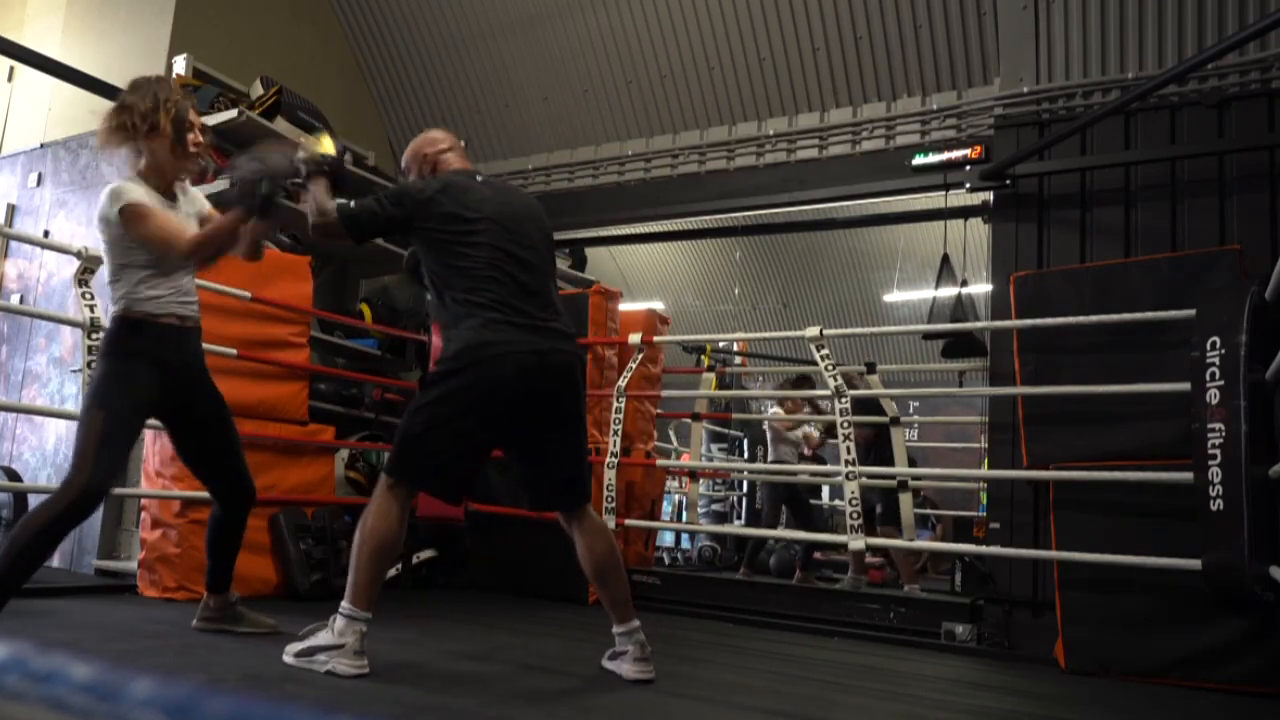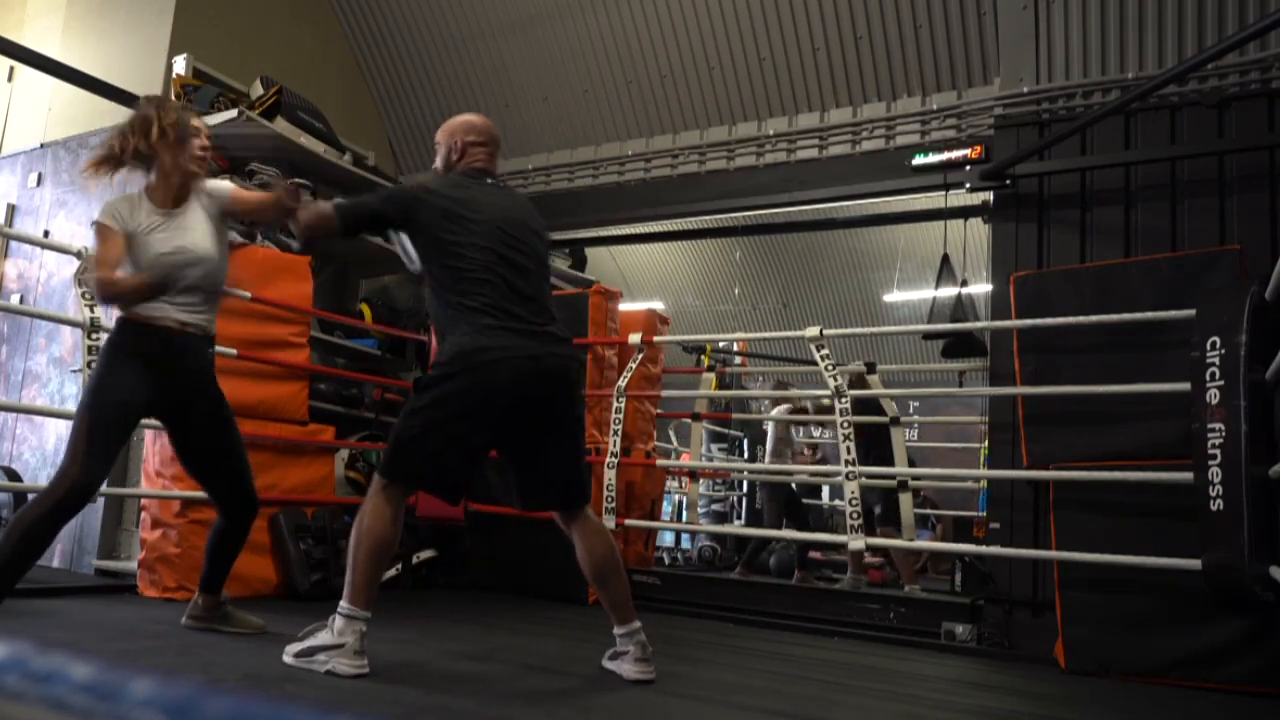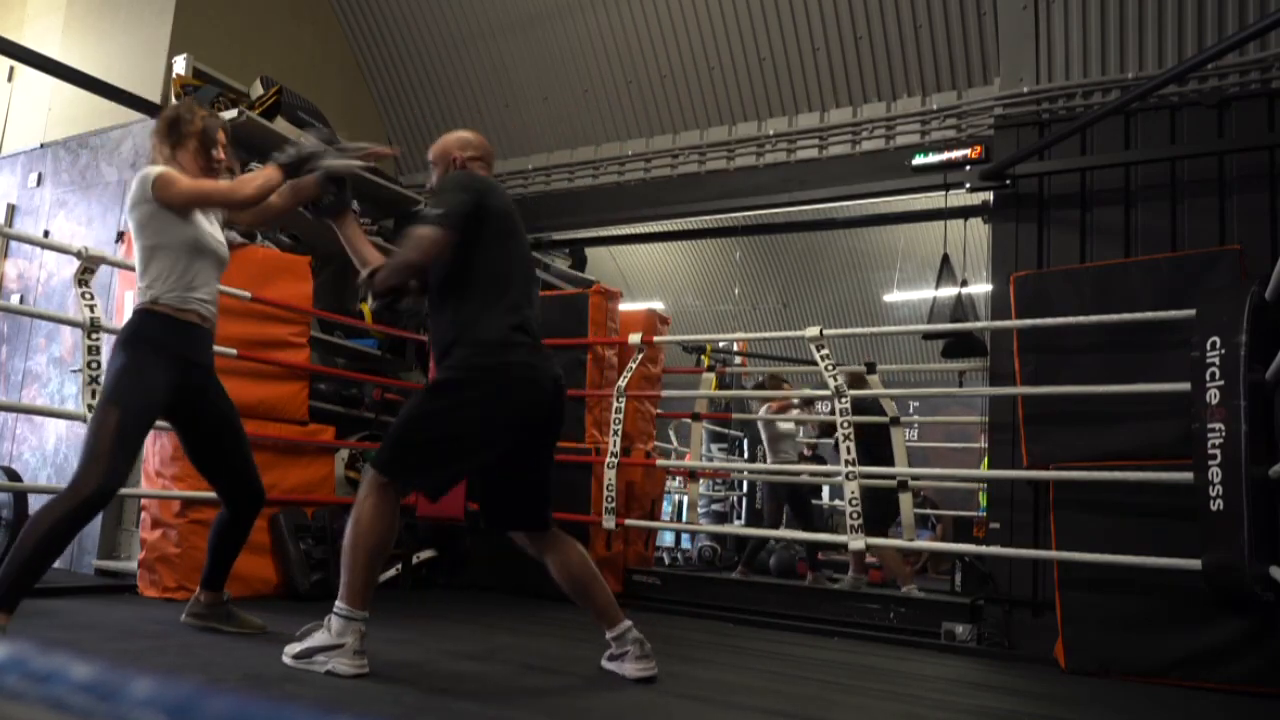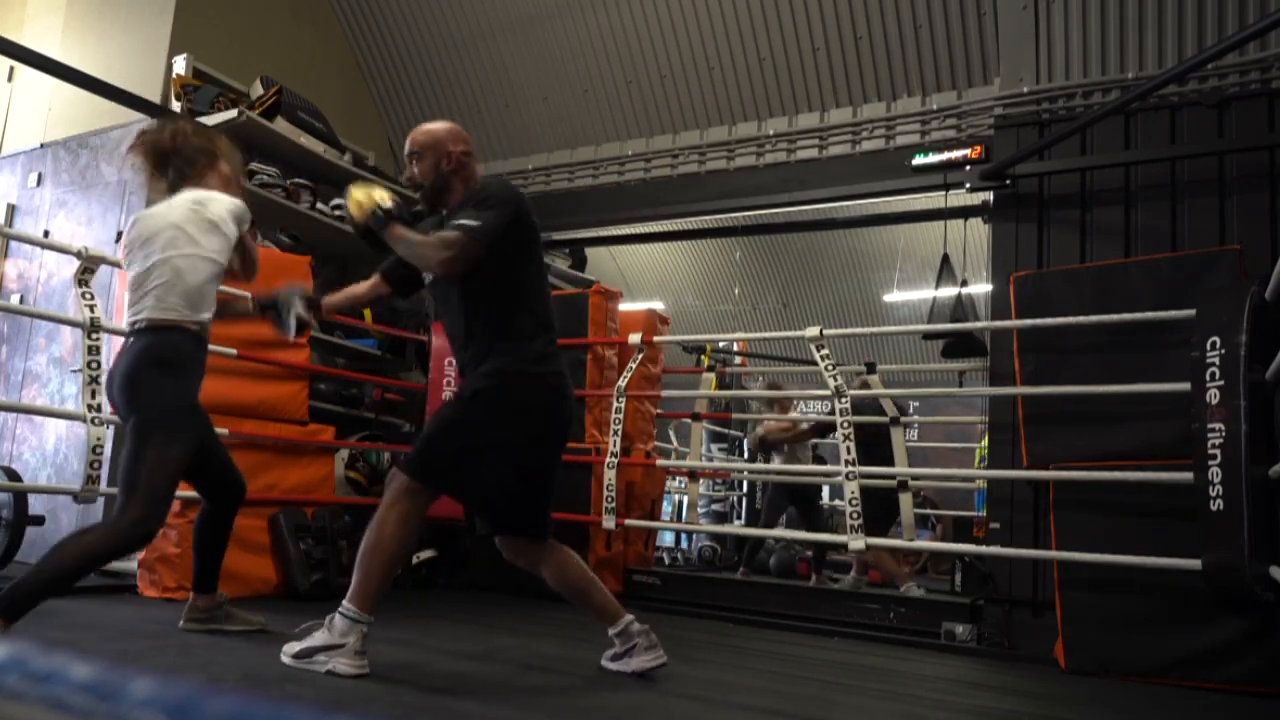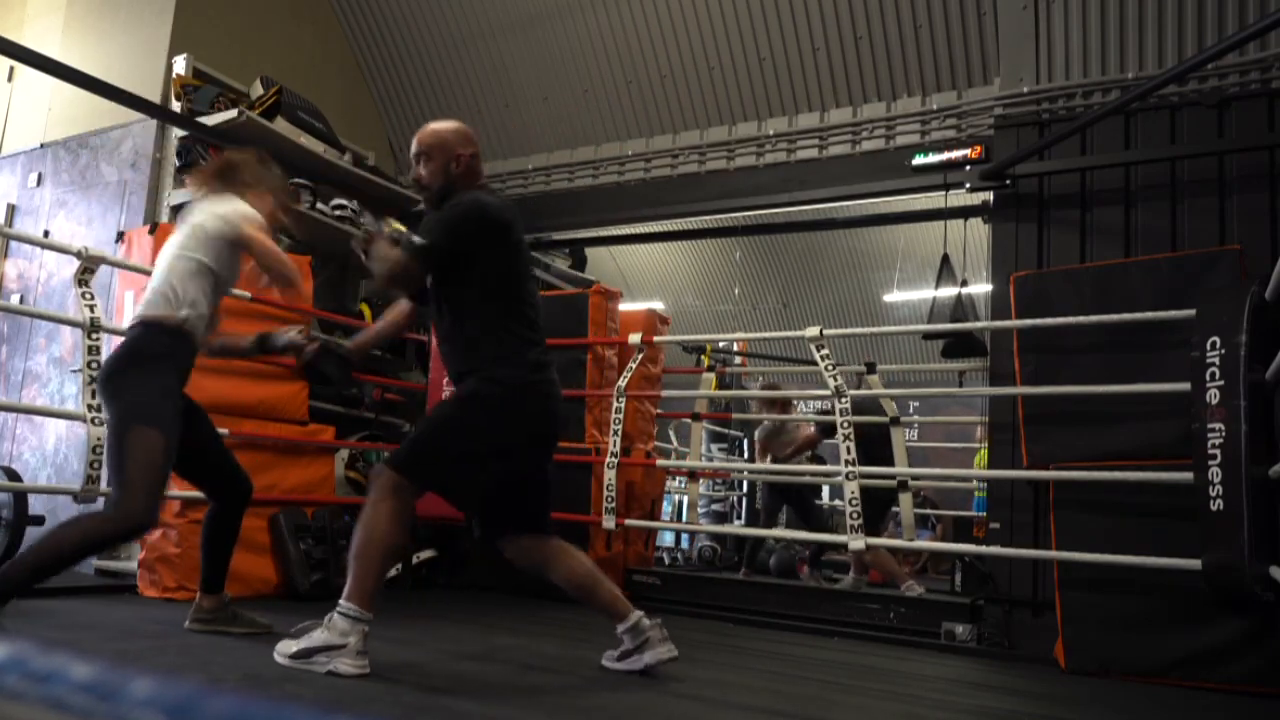
dt=0.3s
person 1, frame 1
left shoulder: (423, 197)
right shoulder: (527, 205)
left elbow: (324, 222)
left wrist: (318, 179)
left hip: (485, 362)
right hip: (557, 362)
left knee: (395, 488)
right knee: (574, 509)
left ankle: (346, 638)
right ankle: (631, 645)
person 1, frame 2
left shoulder: (424, 196)
right shoulder: (526, 212)
left elbow: (317, 221)
left wrist: (303, 211)
left hip: (479, 367)
right hip: (553, 367)
left knee: (388, 488)
right knee: (572, 510)
left ankle: (346, 637)
right ankle: (632, 644)
person 1, frame 3
left shoulder: (467, 187)
right shoulder: (489, 217)
left elbow: (414, 255)
right elbow: (391, 276)
left wrist: (381, 275)
right wrist: (347, 223)
left hip: (483, 378)
right hip: (532, 386)
left knee: (379, 485)
right knee: (533, 532)
left ankle: (342, 637)
right ankle: (628, 643)
person 1, frame 4
left shoulder: (496, 197)
right shoulder: (437, 227)
left elbow: (445, 259)
right elbow: (376, 287)
left wrist: (389, 228)
left hip: (514, 387)
right hip: (533, 396)
left knee: (407, 489)
right knee: (523, 542)
left ankle: (345, 637)
right ankle: (631, 637)
person 1, frame 5
left shoulder: (473, 212)
right shoulder: (460, 220)
left elbow: (391, 273)
right elbow: (412, 303)
left wrist: (381, 239)
right wrist: (349, 349)
left hip: (501, 394)
right hip: (527, 398)
left knee: (391, 486)
right knee: (525, 542)
left ankle: (344, 638)
right ankle: (641, 632)
person 2, frame 1
left shoulder: (188, 196)
right shoulder: (125, 194)
left elbow: (249, 250)
right elbow: (191, 250)
left wrist: (255, 213)
right wrist: (244, 202)
left hip: (185, 362)
right hip: (133, 354)
left knee: (237, 492)
right knee: (85, 493)
left ankle: (218, 601)
person 2, frame 2
left shoulder: (213, 195)
right shoulder: (121, 210)
left elbow: (277, 207)
right elbow: (106, 288)
right wrist: (161, 281)
left hip: (195, 367)
right hip: (133, 356)
left knee: (241, 501)
right knee: (74, 486)
left ankle: (208, 602)
person 2, frame 3
left shoulder: (204, 209)
right shoulder: (151, 182)
left elbow: (261, 209)
right elbow: (237, 193)
left wrist: (305, 171)
right wrist: (286, 160)
left hip: (195, 363)
right hip: (149, 348)
left knee: (245, 494)
right knee: (94, 486)
left ankle: (207, 602)
person 2, frame 4
left shoulder: (140, 226)
right shoulder: (223, 205)
right elbow: (248, 267)
left wrist: (257, 307)
left hip: (145, 367)
right hip: (167, 369)
left knee: (227, 490)
right knee: (136, 525)
left ankle: (204, 603)
person 2, frame 5
left shoulder: (202, 227)
right shoulder: (230, 212)
left elbow: (204, 338)
right elbow: (289, 281)
left wrist: (266, 341)
left hip: (158, 378)
right hip: (145, 370)
left knee: (234, 489)
right knee: (132, 514)
left ankle: (211, 604)
person 3, frame 1
left shoulder: (865, 402)
right shoulder: (863, 401)
left elbow: (863, 435)
left knee: (888, 530)
left ankle: (912, 588)
right ankle: (855, 578)
person 3, frame 2
left shoulder: (863, 402)
right shoulder: (872, 401)
left elbow: (851, 435)
left knee: (888, 531)
left ankle: (912, 588)
right ankle: (854, 579)
person 3, frame 3
left shoulder: (854, 405)
right shoulder: (885, 403)
left elbow: (825, 429)
left knee: (873, 537)
left ankle: (909, 589)
right ankle: (855, 577)
person 3, frame 4
left shoulder: (850, 406)
right shoulder: (894, 407)
left elbow: (809, 433)
right knee: (864, 532)
left ankle: (910, 588)
right ankle: (857, 578)
person 3, frame 5
left shoulder: (848, 408)
right shoulder: (884, 408)
left elbow: (813, 439)
left knee: (866, 545)
left ankle: (909, 587)
right ankle: (856, 579)
person 4, frame 1
left shoulder: (800, 425)
right shoulder: (776, 413)
left elbow: (814, 444)
right elbow: (787, 426)
right wrist: (805, 413)
left hip: (793, 479)
left knee: (812, 527)
right knee: (769, 525)
left ankle: (802, 573)
right ankle: (745, 570)
person 4, frame 2
left shoulder: (786, 422)
right shoulder: (783, 411)
left hip: (784, 481)
right hip: (772, 479)
left knee: (805, 528)
right knee: (772, 528)
left ankle: (801, 574)
right ankle: (742, 570)
person 4, frame 3
left shoulder: (792, 413)
right shoulder: (766, 412)
right elbow: (784, 405)
right wrist: (801, 403)
left knee: (811, 527)
right knee: (771, 525)
left ankle: (813, 574)
right ankle: (742, 570)
person 4, frame 4
right shoulder: (767, 426)
left elbow: (790, 425)
right elbow: (755, 443)
left wrist: (765, 433)
left hip: (804, 482)
right hip: (781, 482)
left knee: (819, 531)
right knee: (765, 526)
left ankle: (818, 576)
right ankle: (744, 570)
person 4, frame 5
left shoulder: (797, 423)
right shoulder: (762, 432)
right elbow: (761, 463)
left hip: (798, 485)
right hip: (775, 485)
left knee: (821, 530)
right knee: (765, 526)
left ankle: (811, 569)
right ankle: (745, 571)
